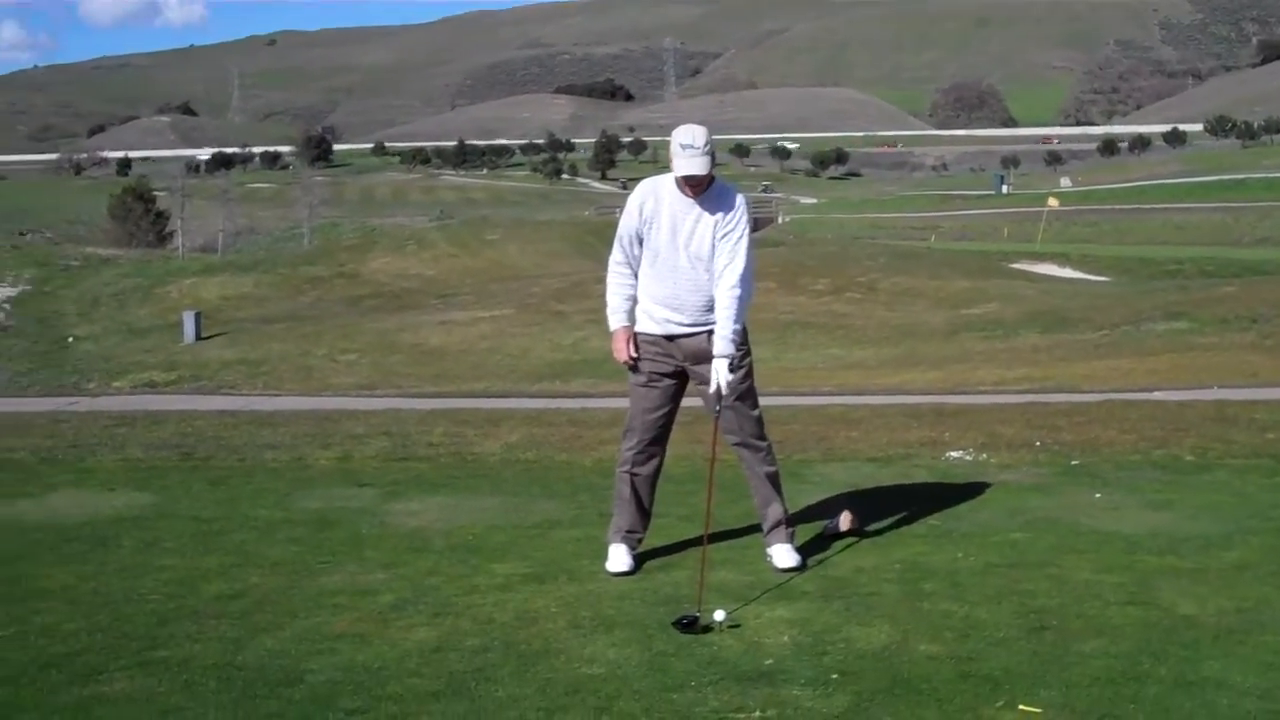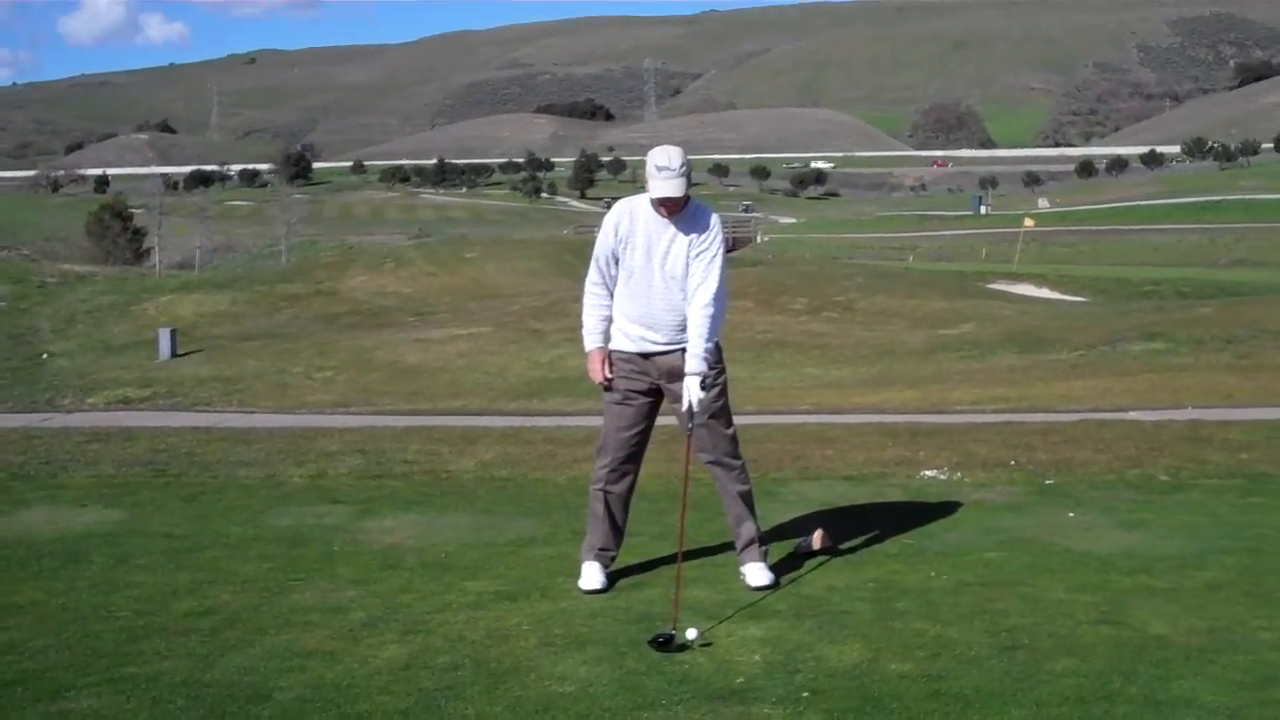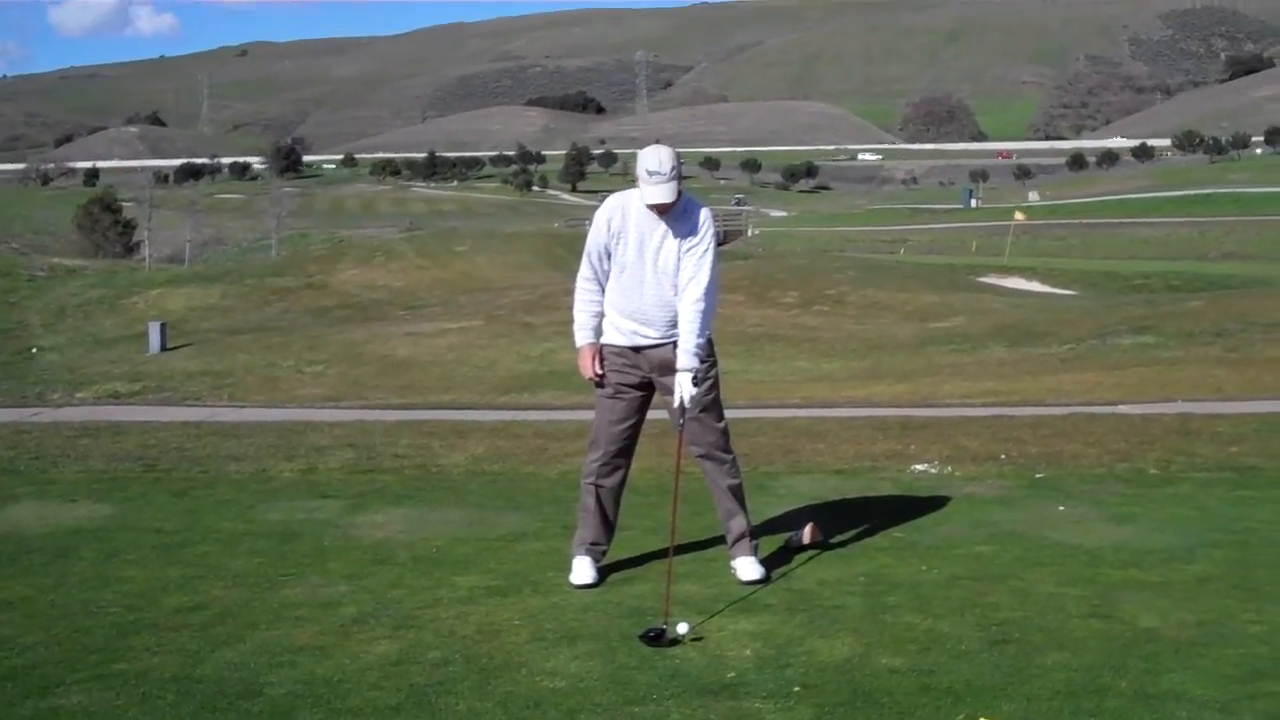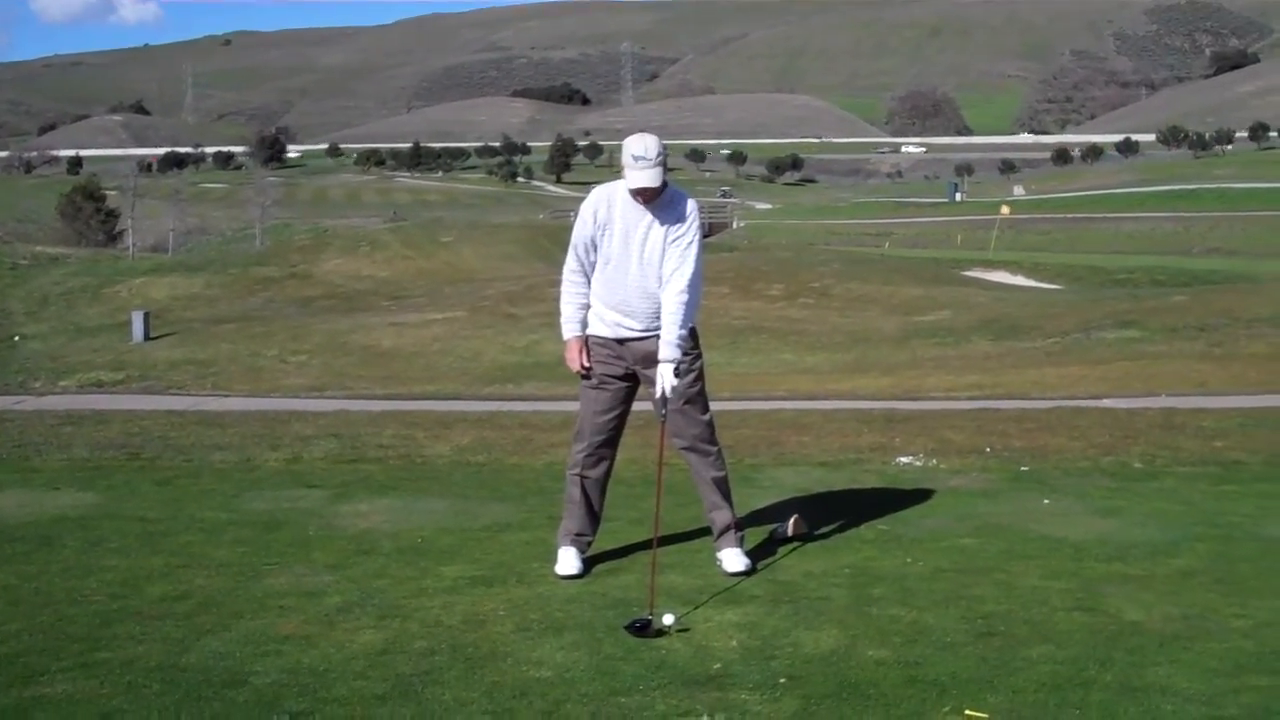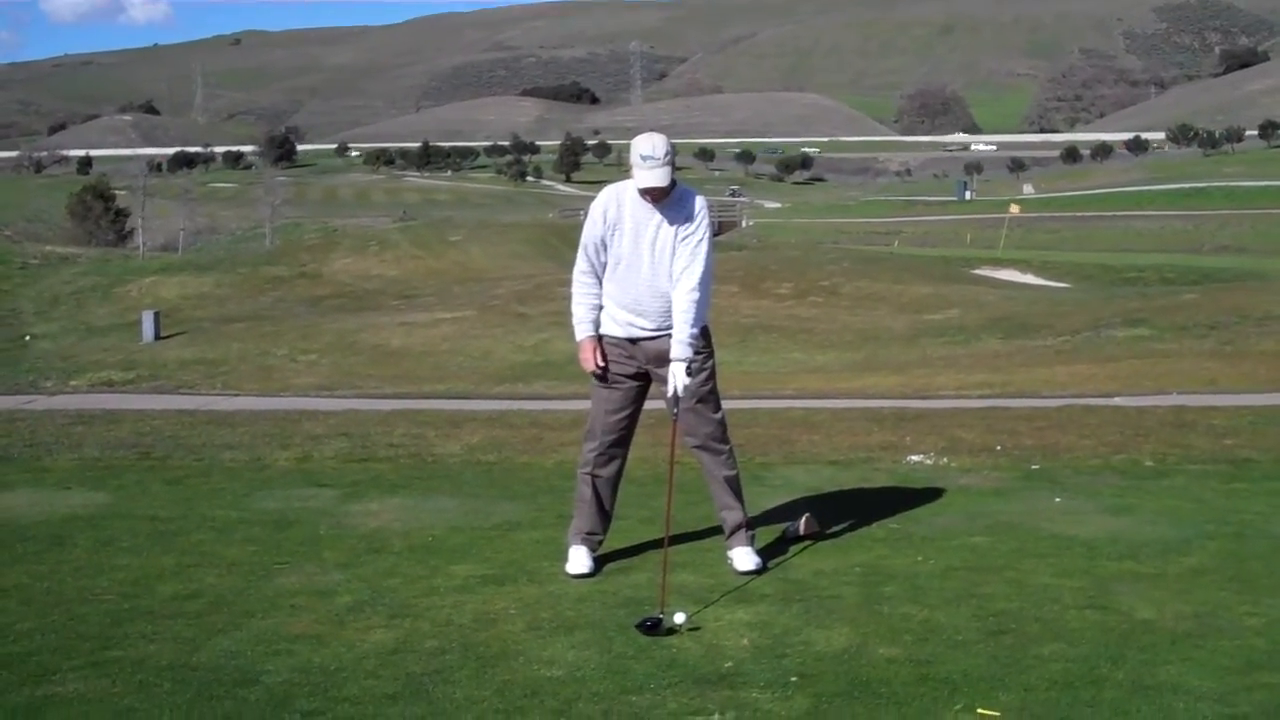
dt=0.5s
person 1, frame 1
left shoulder: (731, 204)
right shoulder: (646, 195)
left elbow: (732, 281)
right elbow: (623, 263)
left wrist: (723, 352)
right wrist: (620, 322)
left hip: (715, 338)
right hip: (655, 338)
left knee: (749, 436)
right knee: (640, 440)
left ankle: (779, 535)
right ankle: (623, 539)
person 1, frame 2
left shoulder: (707, 224)
right shoulder: (622, 215)
left elbow: (705, 299)
right elbow: (599, 283)
left wrist: (694, 369)
right wrist: (595, 344)
left hip: (690, 356)
right hip: (630, 356)
left knee: (723, 455)
right knee: (614, 458)
left ankle: (751, 553)
right ankle: (596, 557)
person 1, frame 3
left shoulder: (698, 218)
right shoulder: (614, 211)
left elbow: (696, 293)
right elbow: (591, 278)
left wrist: (687, 364)
right wrist: (586, 338)
left hip: (682, 348)
right hip: (622, 349)
left knee: (714, 447)
right knee: (606, 452)
left ankle: (742, 547)
right ankle: (587, 551)
person 1, frame 4
left shoulder: (684, 209)
right shoulder: (599, 202)
left elbow: (679, 286)
right elbow: (577, 270)
left wrist: (668, 355)
right wrist: (573, 331)
left hip: (667, 340)
right hip: (607, 341)
left knee: (698, 439)
right knee: (591, 443)
left ankle: (727, 539)
right ankle: (572, 542)
person 1, frame 5
left shoulder: (694, 207)
right shoulder: (609, 202)
left elbow: (690, 283)
right elbow: (587, 271)
left wrist: (681, 354)
right wrist: (586, 333)
left hip: (680, 340)
right hip: (619, 340)
left knee: (710, 438)
right knee: (602, 442)
left ankle: (739, 538)
right ankle: (583, 541)
